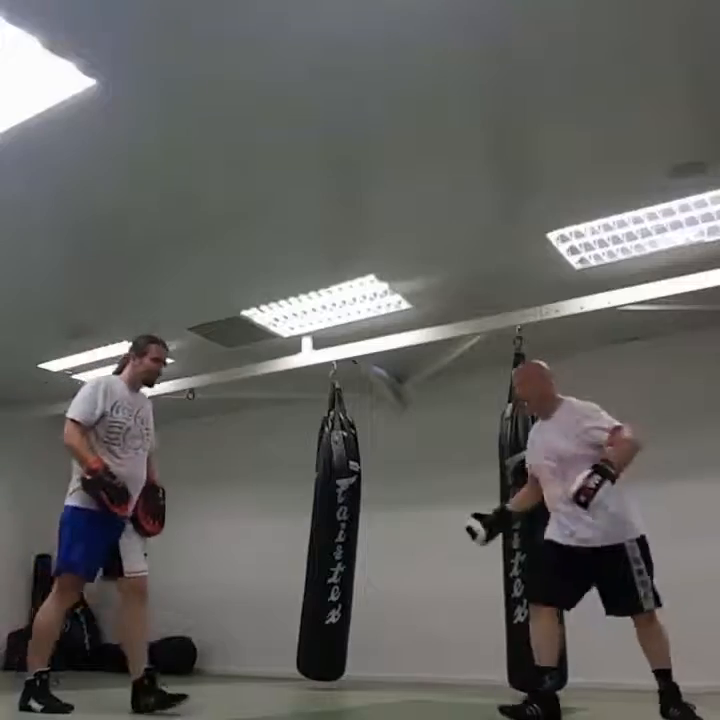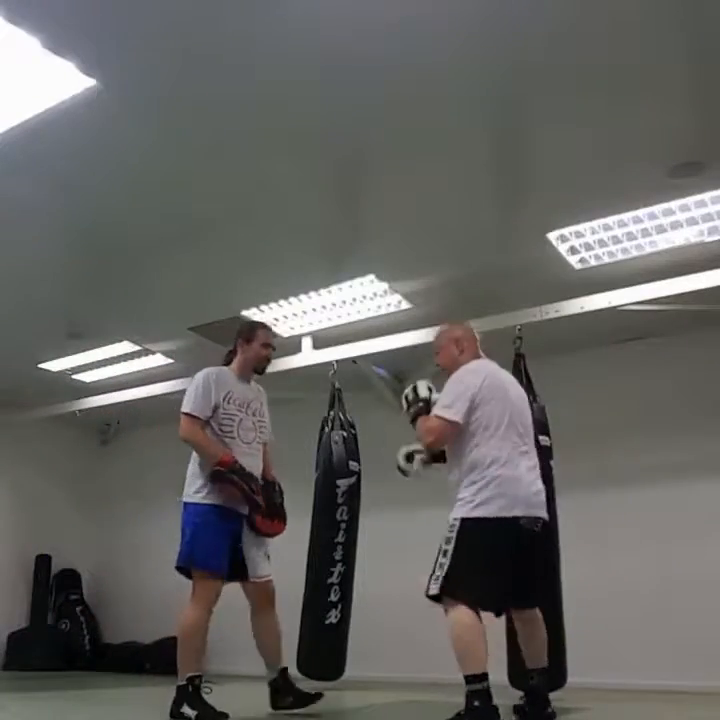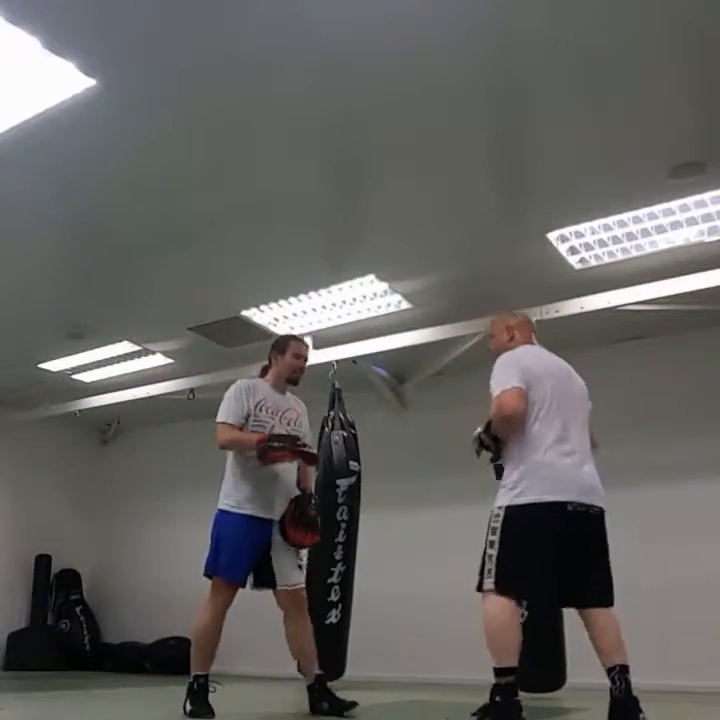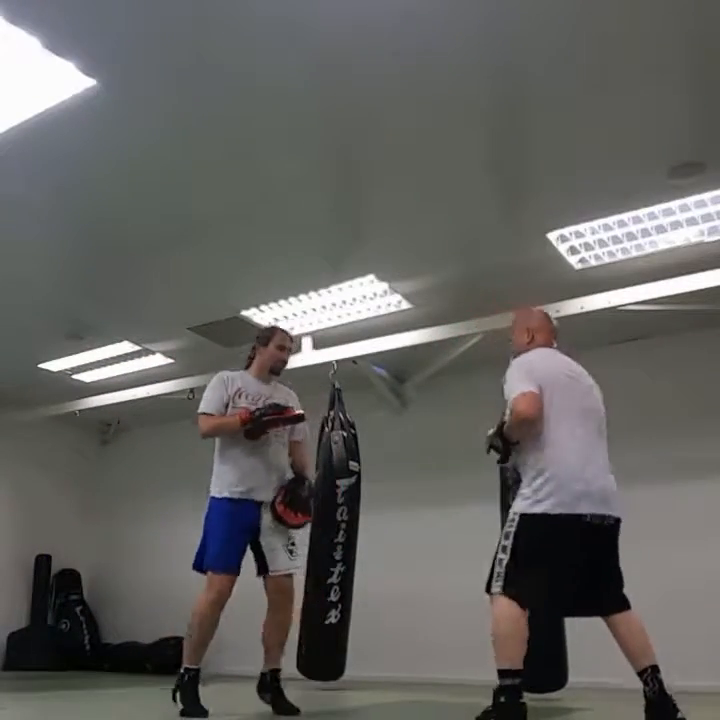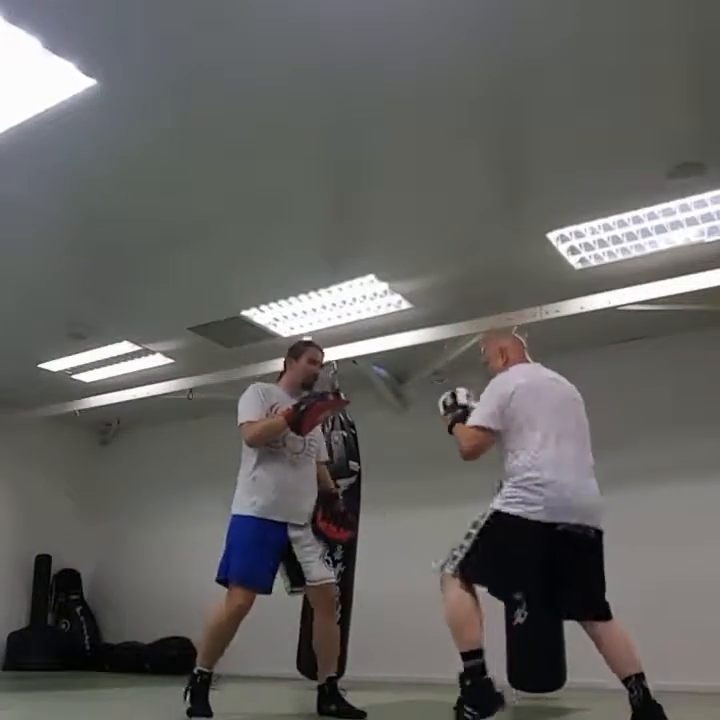
dt=1s
person 1, frame 1
left shoulder: (581, 413)
right shoulder: (536, 432)
left elbow: (629, 442)
right elbow: (535, 487)
left wrist: (602, 474)
right wrist: (501, 515)
left hip: (614, 532)
right hip: (563, 536)
left knee: (642, 612)
right knee: (541, 607)
person 1, frame 2
left shoulder: (468, 377)
right shoulder: (509, 382)
left elbow: (433, 436)
left wrist: (418, 407)
right wrist: (432, 454)
left hip: (487, 507)
right hip: (528, 507)
left knee: (457, 599)
right knee: (523, 604)
person 1, frame 3
left shoulder: (512, 360)
right shoulder: (570, 373)
left elbow: (508, 409)
left wrist: (491, 436)
left hip: (532, 495)
right hip: (584, 496)
left knee: (499, 592)
right knee: (593, 602)
person 1, frame 4
left shoulder: (526, 364)
right shoulder: (581, 375)
left elbow: (525, 411)
left wrist: (503, 436)
right wrist: (516, 446)
left hip: (548, 501)
right hip: (600, 504)
left knee: (507, 594)
right knee: (613, 602)
person 1, frame 5
left shoulder: (505, 384)
right shoulder: (566, 387)
left elbow: (471, 447)
left wrist: (455, 417)
left hip: (528, 507)
right hip: (584, 514)
left knee: (456, 577)
right knee: (594, 615)
left ankle: (476, 685)
person 2, frame 1
left shoulder: (144, 402)
right shoulder: (101, 387)
right elbow: (72, 433)
right wrist: (99, 473)
left hip: (127, 511)
right hip: (90, 505)
left knee: (136, 591)
right knee: (66, 590)
left ankle: (144, 686)
right ankle: (34, 685)
person 2, frame 2
left shoulder: (258, 395)
right shoulder: (211, 379)
right elbow: (188, 429)
left wrist: (272, 487)
right wrist: (229, 468)
left hip: (248, 507)
right hip: (210, 502)
left knee: (263, 594)
right knee: (206, 592)
left ankle: (280, 685)
person 2, frame 3
left shoulder: (298, 407)
right shoulder: (245, 389)
right elbow: (224, 437)
right wrist: (265, 442)
left hip: (282, 516)
right hip: (240, 510)
left knee: (295, 601)
right knee: (220, 596)
right ankle: (197, 689)
person 2, frame 4
left shoulder: (288, 397)
right shoulder: (226, 381)
left elbow: (298, 449)
right elbow: (206, 425)
right wrist: (252, 417)
left hip: (273, 503)
right hip: (230, 500)
left knee: (283, 593)
right knee: (217, 590)
left ankle: (270, 681)
right ankle: (187, 681)
person 2, frame 5
left shoulder: (312, 415)
right shoulder: (260, 393)
right elbow: (252, 436)
left wrist: (331, 496)
right wrist: (292, 414)
left hip: (302, 520)
right hip: (256, 515)
left knee: (327, 599)
right knee: (237, 602)
right ankle: (199, 683)
